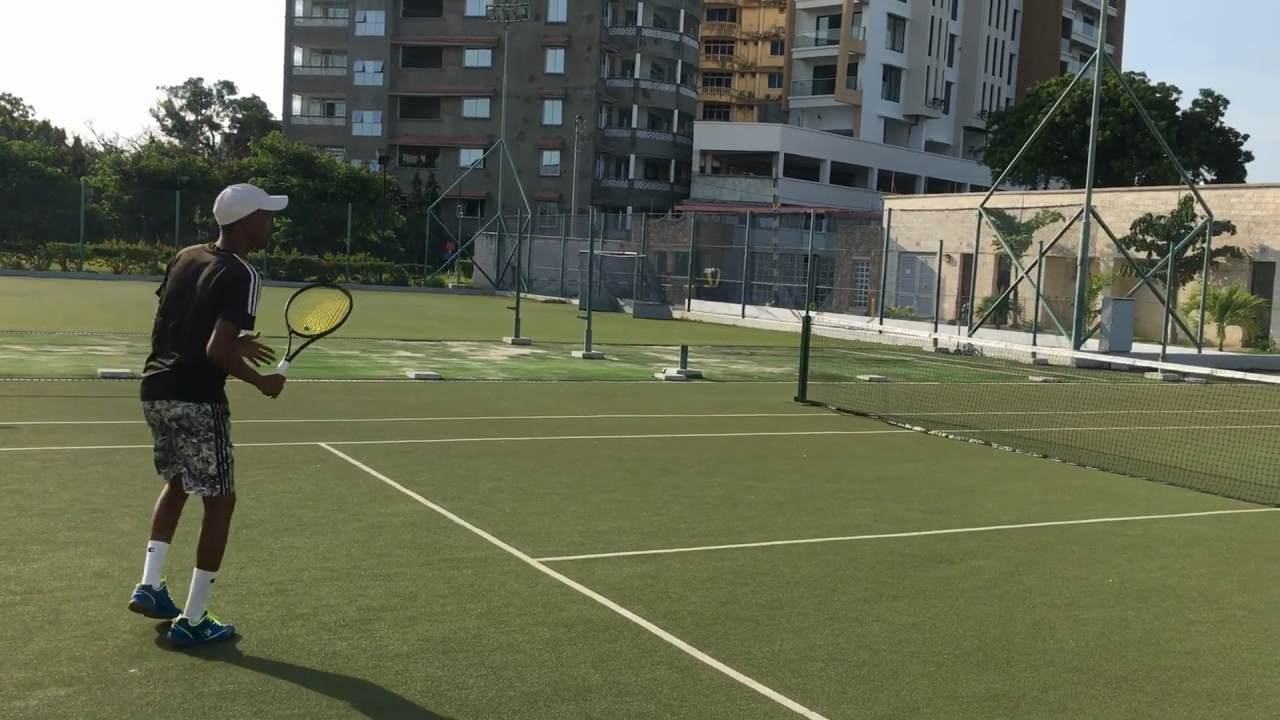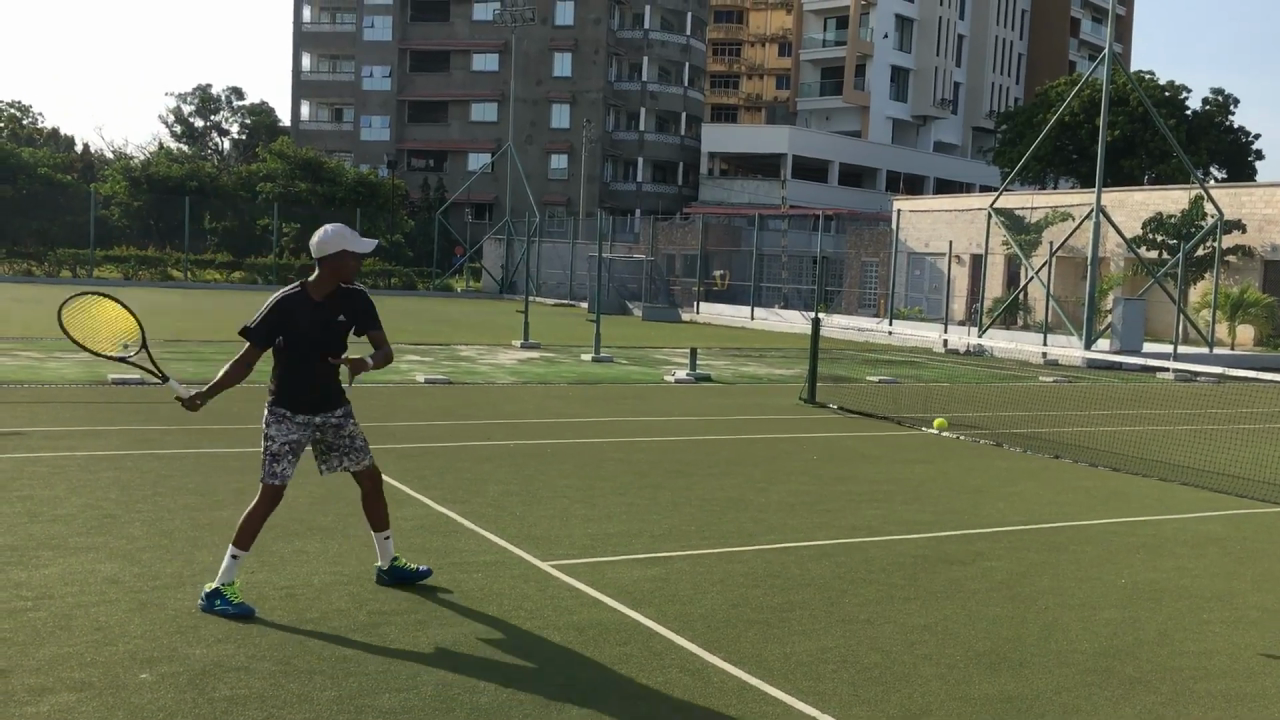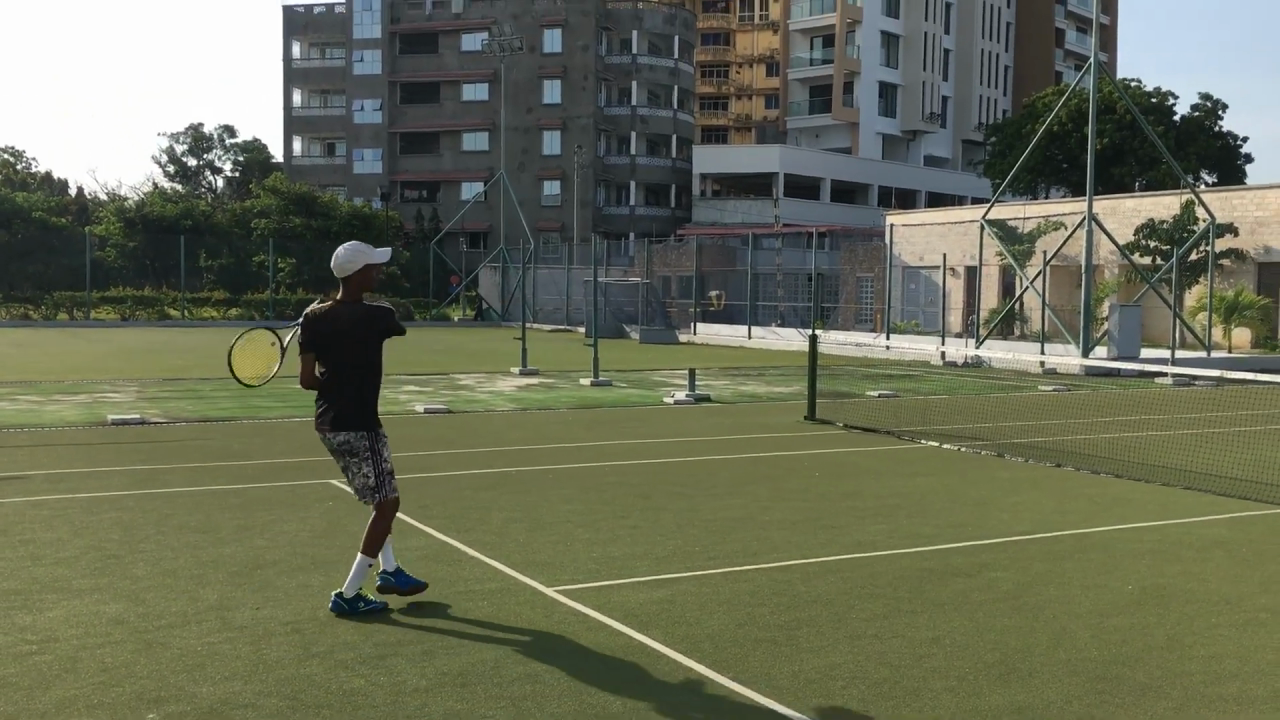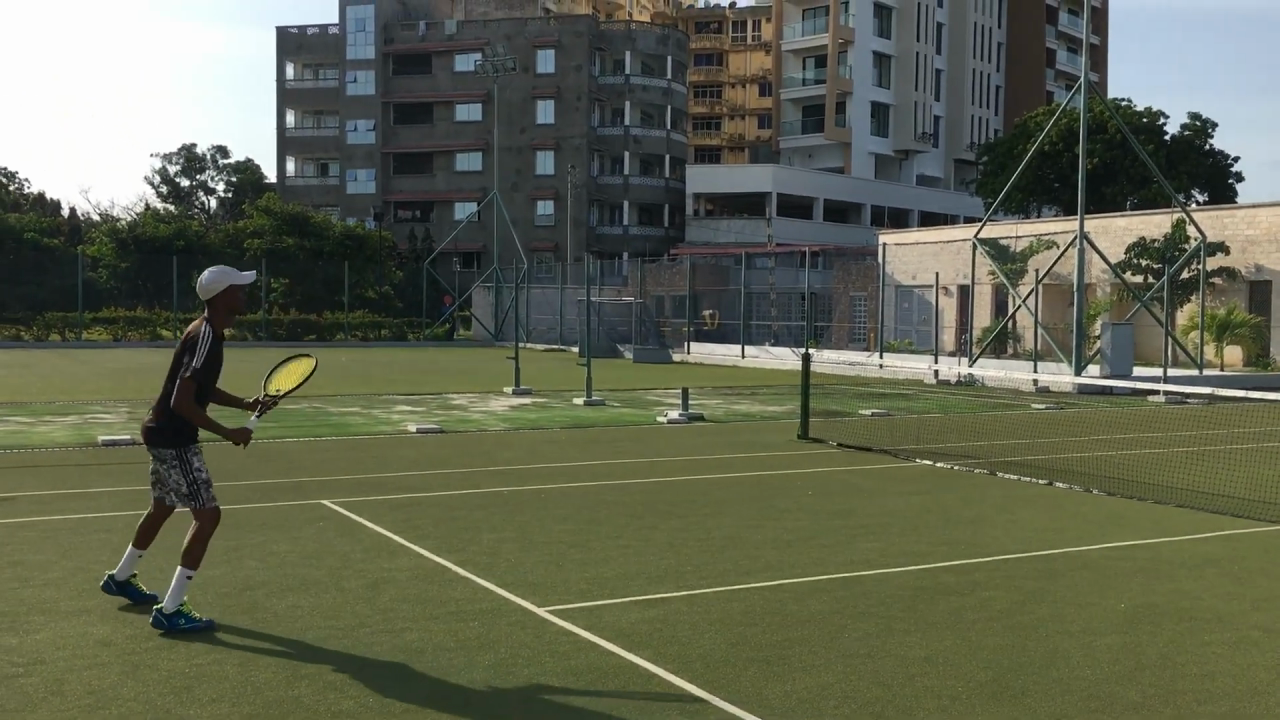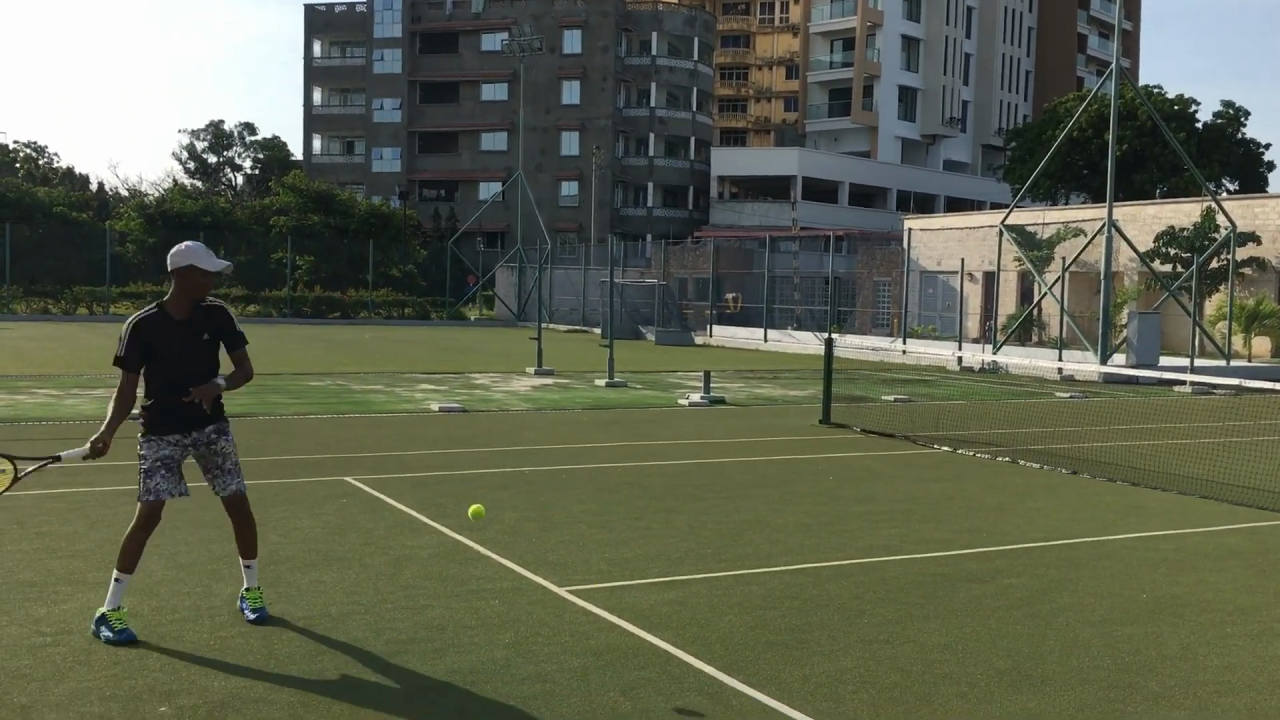
dt=1s
person 1, frame 1
left shoulder: (186, 259)
right shoulder: (241, 274)
right elbow: (216, 351)
right wrist: (258, 380)
left hip: (157, 391)
right hip: (196, 399)
left knee: (177, 486)
right knee: (219, 502)
left ankle: (150, 589)
right ankle: (192, 621)
person 1, frame 2
left shoulder: (356, 300)
right shoulder: (284, 304)
left elbow: (384, 350)
right elbow: (245, 361)
left wrist: (367, 363)
right wrist: (204, 395)
left hip: (333, 408)
right hip: (287, 412)
left knee: (371, 479)
right knee: (270, 494)
left ankle: (388, 563)
right ankle: (220, 587)
person 1, frame 3
left shoulder: (313, 317)
right shoulder: (377, 315)
left elbow: (309, 381)
right elbow: (396, 328)
left hip: (327, 422)
right hip: (359, 426)
left knee: (378, 491)
right knee: (386, 504)
left ankle: (388, 572)
right ankle: (350, 595)
person 1, frame 4
left shoulder: (212, 334)
right shoulder: (204, 338)
right elbow: (182, 403)
left wrist: (246, 404)
right wrist: (227, 433)
left hip: (164, 434)
right hip: (172, 438)
left knee: (164, 505)
right knee: (209, 515)
left ankle: (120, 577)
right ankle: (171, 610)
person 1, frame 5
left shoulder: (216, 314)
right shoulder: (144, 325)
left elbow: (246, 369)
right elbow: (126, 390)
left wrist: (220, 385)
right wrist: (108, 430)
left hip: (210, 424)
right hip: (161, 431)
left knee: (238, 506)
right knee: (149, 516)
left ankle: (251, 590)
right ankle: (109, 612)
